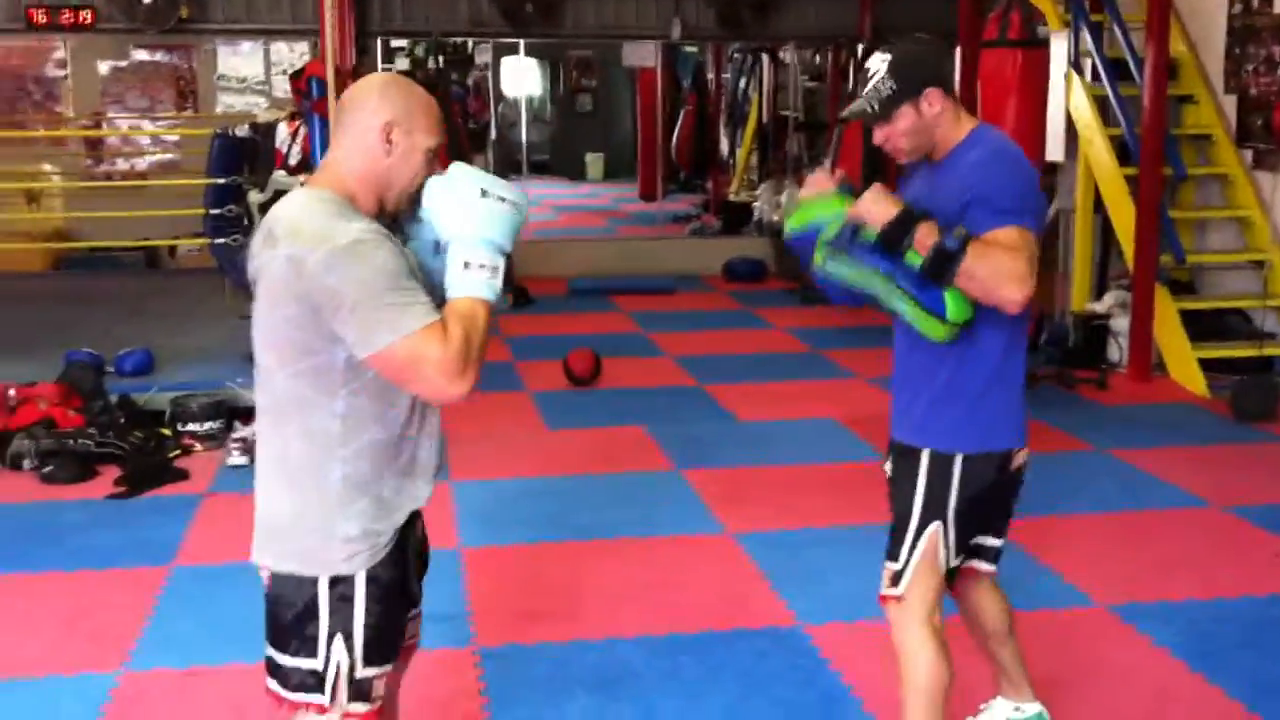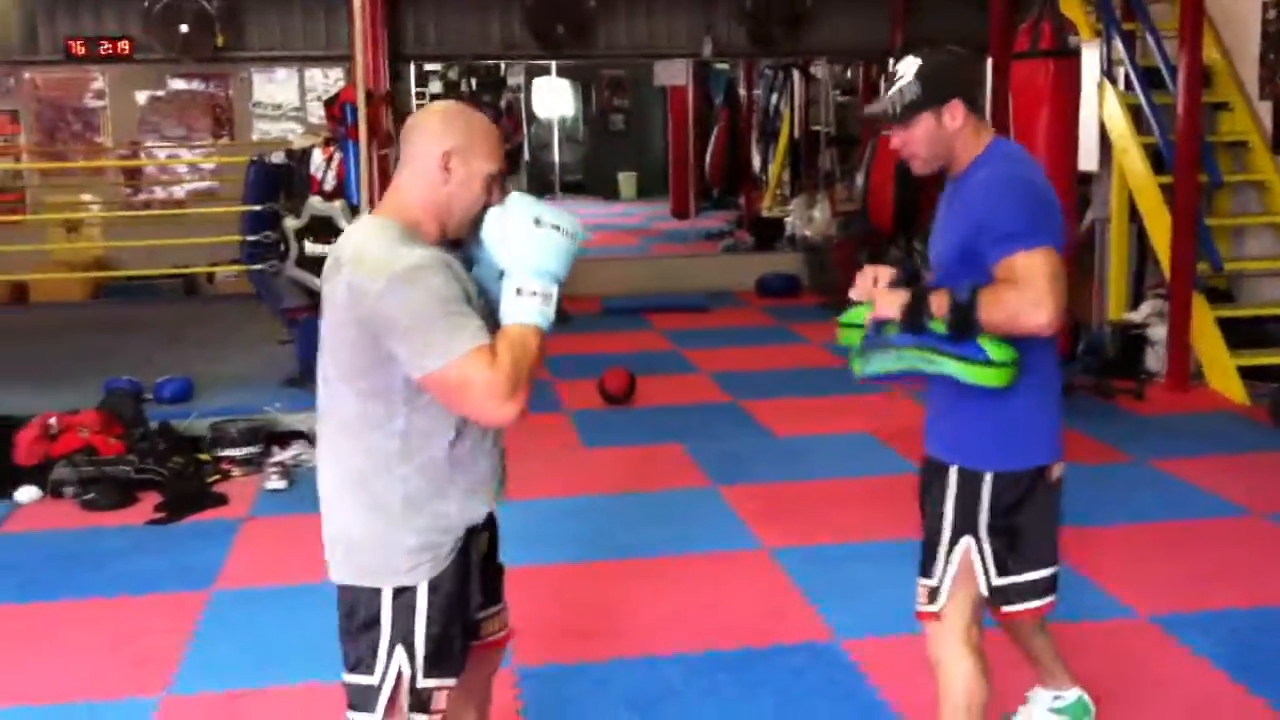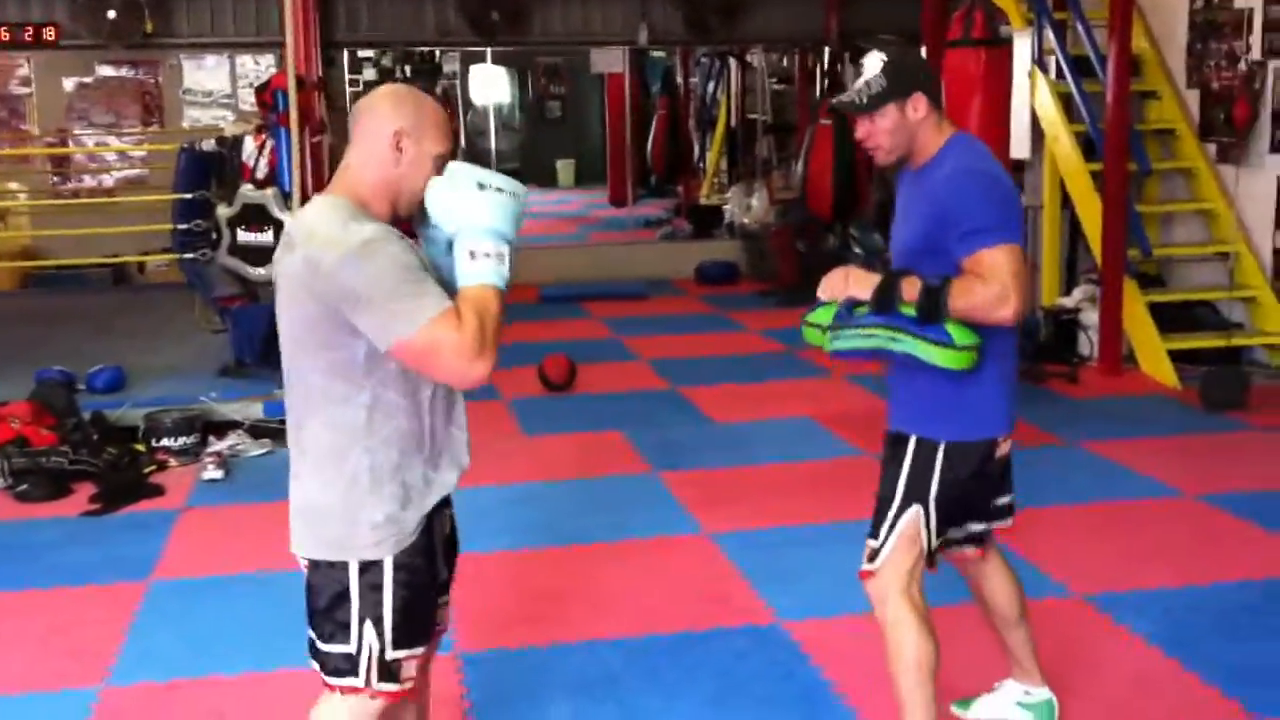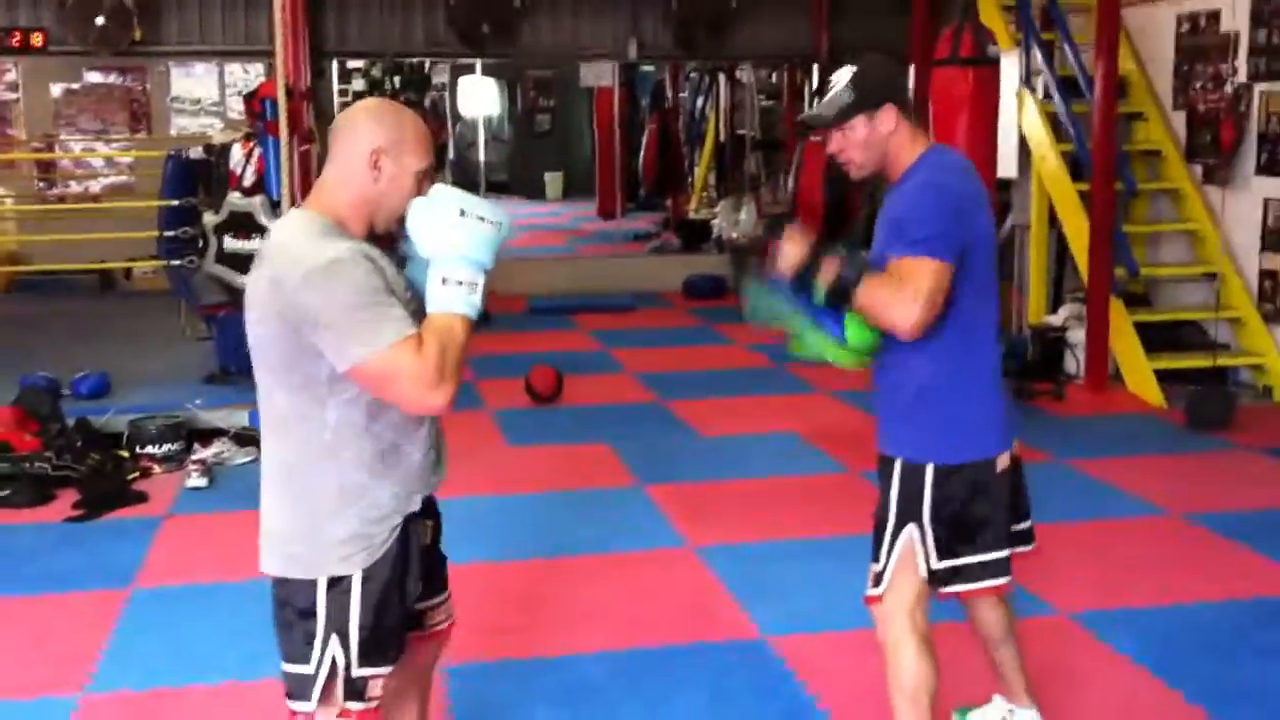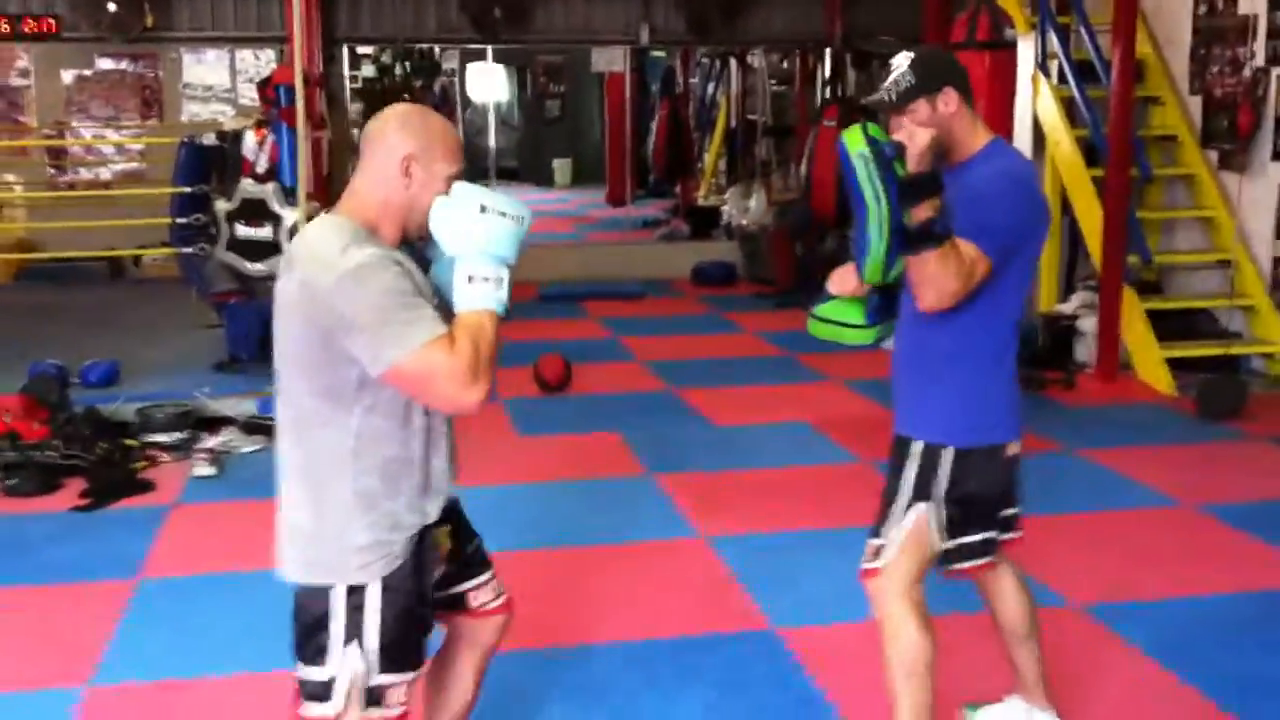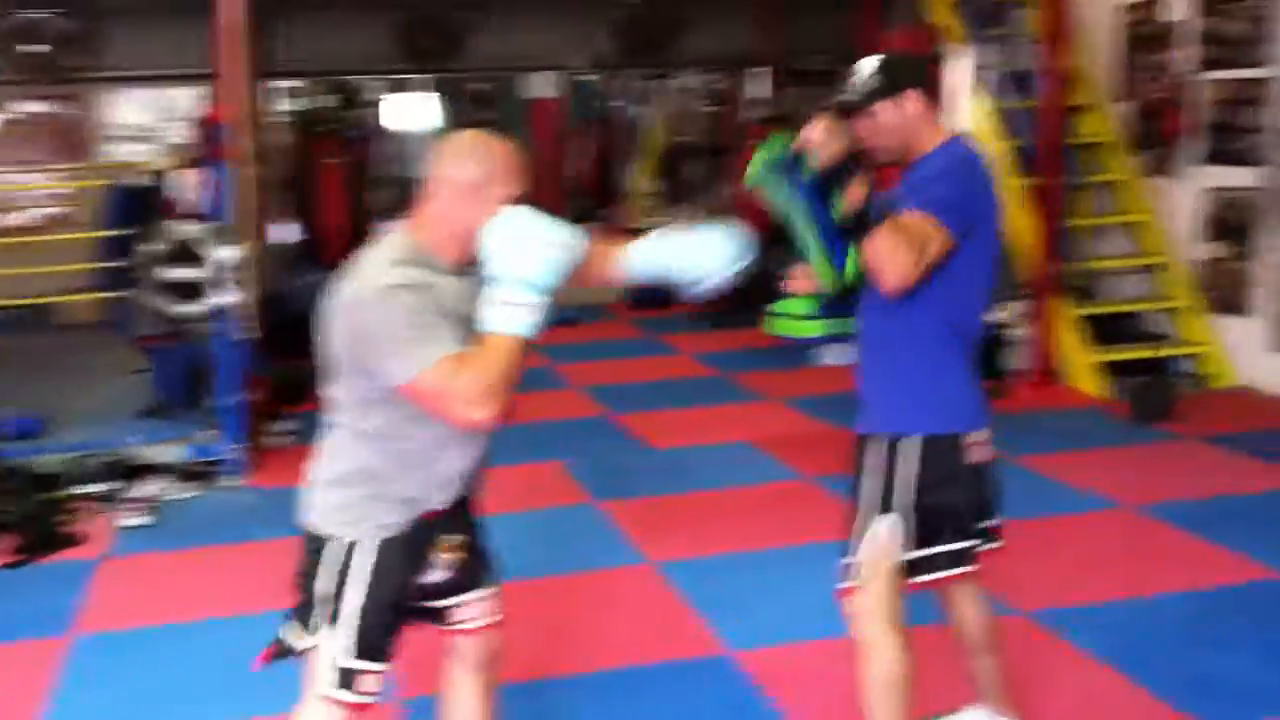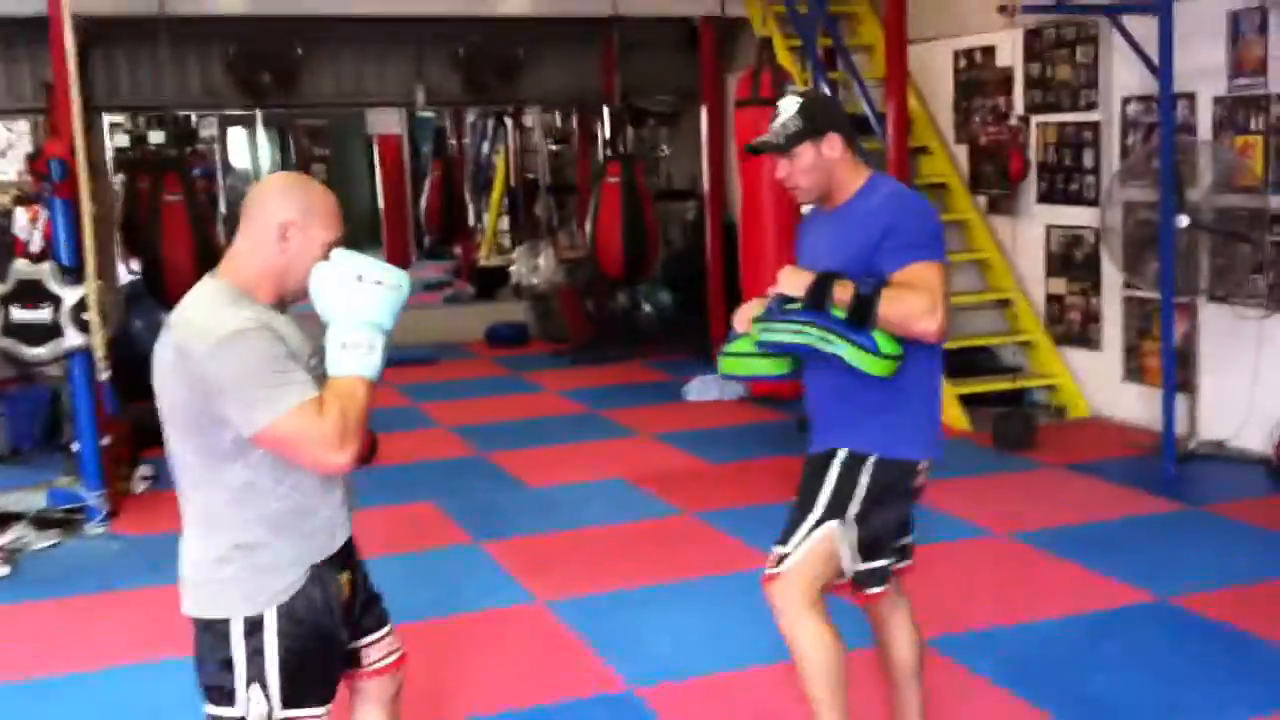
dt=0.4s
person 1, frame 1
left shoulder: (993, 166)
right shoulder: (929, 167)
left elbow: (1011, 284)
left wrist: (908, 227)
right wrist: (841, 212)
left hip: (961, 417)
right hip: (937, 412)
left knee: (909, 601)
right knee: (964, 570)
person 1, frame 2
left shoulder: (1005, 186)
right shoulder: (970, 180)
left elbow: (1036, 308)
left wrist: (921, 303)
right wrist: (901, 286)
left hip: (992, 440)
right hip: (982, 431)
left knee: (946, 617)
right knee: (999, 583)
person 1, frame 3
left shoulder: (968, 181)
right shoulder: (923, 174)
left elbow: (1001, 298)
left wrist: (888, 287)
right wrist: (866, 282)
left hip: (946, 414)
right hip: (960, 406)
left knee: (890, 580)
right knee: (971, 546)
person 1, frame 4
left shoulder: (933, 195)
right shoulder: (929, 181)
left elbow: (908, 312)
right wrist: (843, 282)
left hip: (936, 436)
right hip: (971, 425)
left knee: (897, 605)
right knee: (974, 578)
person 1, frame 5
left shoulder: (1002, 183)
right shoulder: (957, 175)
left elbow: (939, 292)
right elbow: (930, 273)
left wrist: (917, 185)
right wrist: (865, 276)
left hip: (952, 421)
right hip: (979, 413)
left knee: (891, 583)
right knee: (987, 561)
person 1, frame 6
left shoulder: (952, 171)
right shoulder: (928, 175)
left elbow: (895, 267)
left hip: (916, 420)
right hip: (937, 414)
left knee: (870, 597)
right knee: (950, 572)
person 1, frame 7
left shoulder: (898, 211)
right shoulder: (817, 222)
left elbow: (926, 315)
left wrist: (827, 291)
right wrist: (770, 309)
left hip: (877, 439)
right hip: (851, 435)
left knee: (791, 586)
right knee: (881, 594)
person 2, frame 1
left shoulder: (308, 219)
right shoulder: (345, 247)
left elbow: (395, 331)
right elbow: (448, 374)
left wrist: (438, 244)
right wrist: (477, 256)
left hip: (367, 507)
right hip: (339, 528)
person 2, frame 2
left shoulder: (387, 247)
right shoulder: (403, 272)
left elbow: (460, 350)
right elbow: (498, 398)
left wrist: (503, 272)
right wrist: (532, 282)
left hip: (443, 518)
right hip: (403, 543)
left knee: (473, 654)
person 2, frame 3
left shoulder: (335, 227)
right shoulder: (358, 247)
left elbow: (421, 326)
right elbow: (469, 358)
left wrist: (454, 241)
right wrist: (485, 244)
left hip: (402, 493)
right hip: (369, 514)
left knee: (410, 656)
person 2, frame 4
left shoulder: (335, 246)
right shoulder: (324, 264)
left elbow: (401, 349)
right elbow: (427, 386)
left wrist: (436, 267)
right wrist: (459, 273)
left hip: (391, 508)
right hip: (344, 534)
left knee: (414, 648)
person 2, frame 5
left shoulder: (363, 251)
right shoulder: (351, 271)
left elbow: (432, 360)
right elbow: (461, 385)
left wrist: (462, 269)
right wrist: (483, 270)
left hip: (413, 505)
right hip: (359, 536)
left knee: (486, 613)
person 2, frame 6
left shoulder: (469, 257)
right shoulder: (387, 291)
left elbow: (575, 259)
right elbow: (475, 404)
left wrist: (663, 252)
right wrist: (518, 295)
left hip: (439, 505)
right hip: (365, 524)
left knee: (471, 646)
person 2, frame 7
left shoulder: (257, 315)
right shoulder: (226, 336)
left elbow: (315, 419)
right elbow: (333, 447)
left wrist: (353, 331)
right wrist: (360, 337)
left hip: (317, 558)
right hip: (259, 588)
